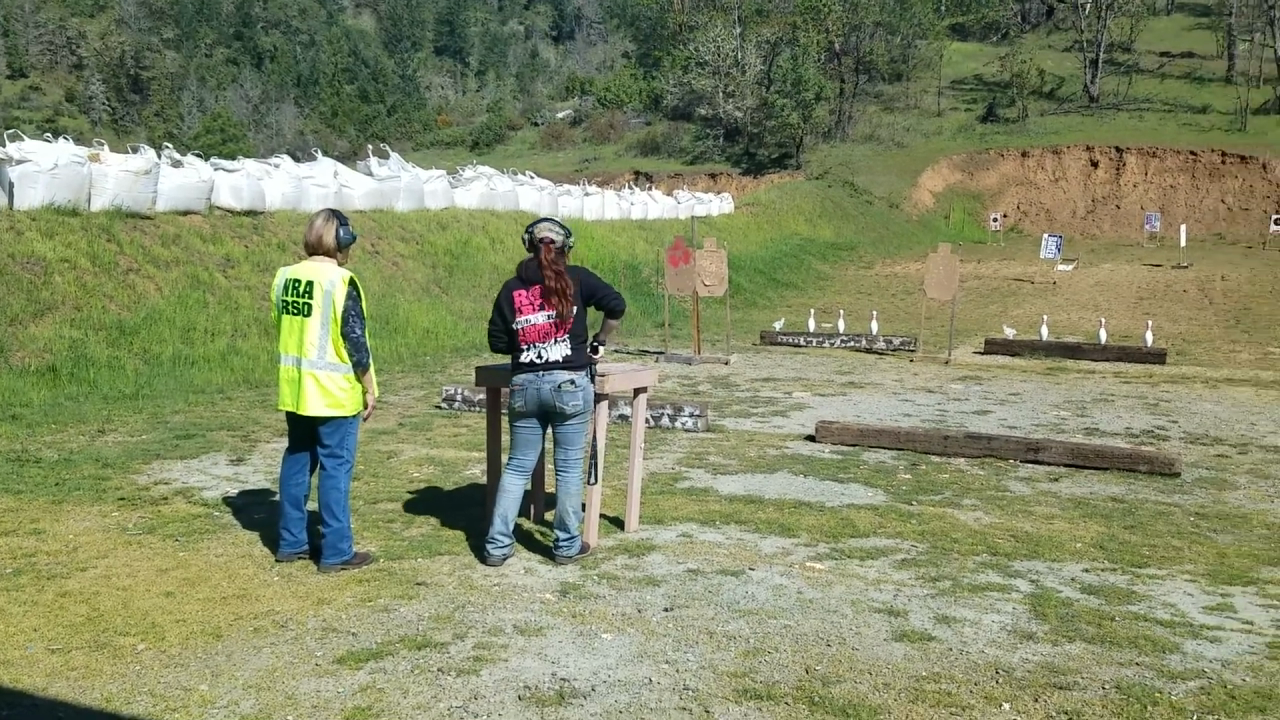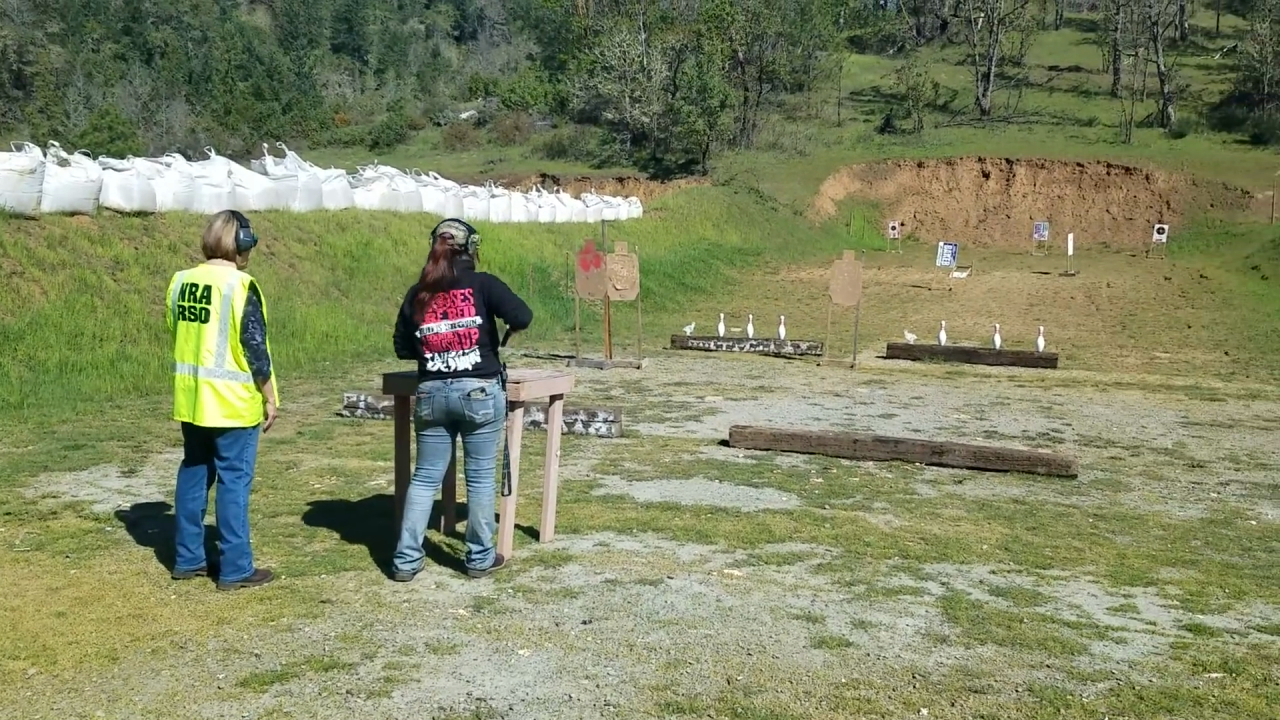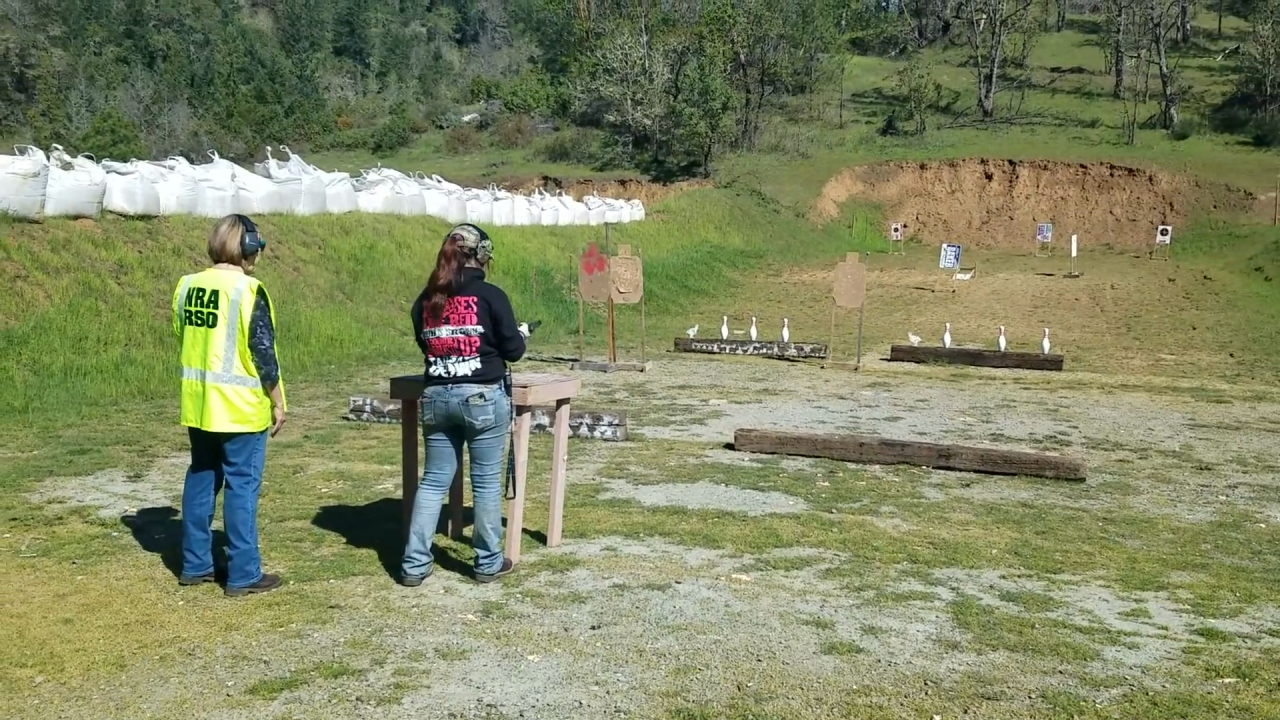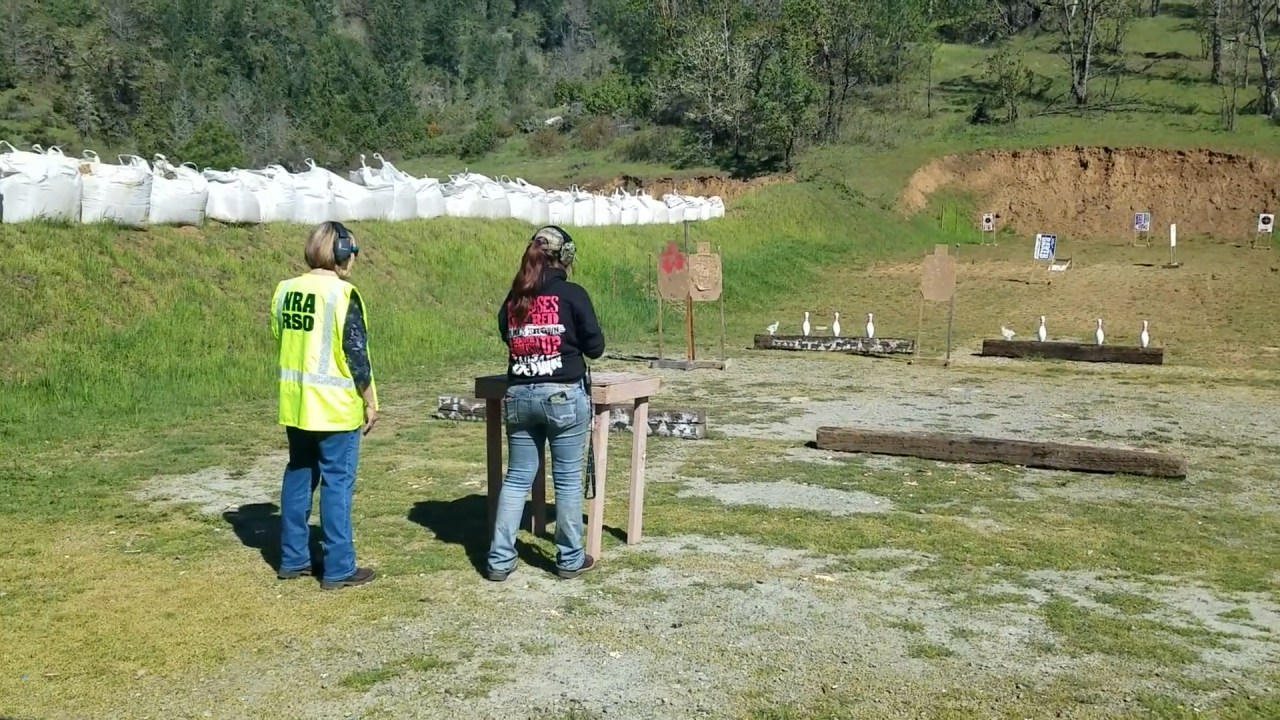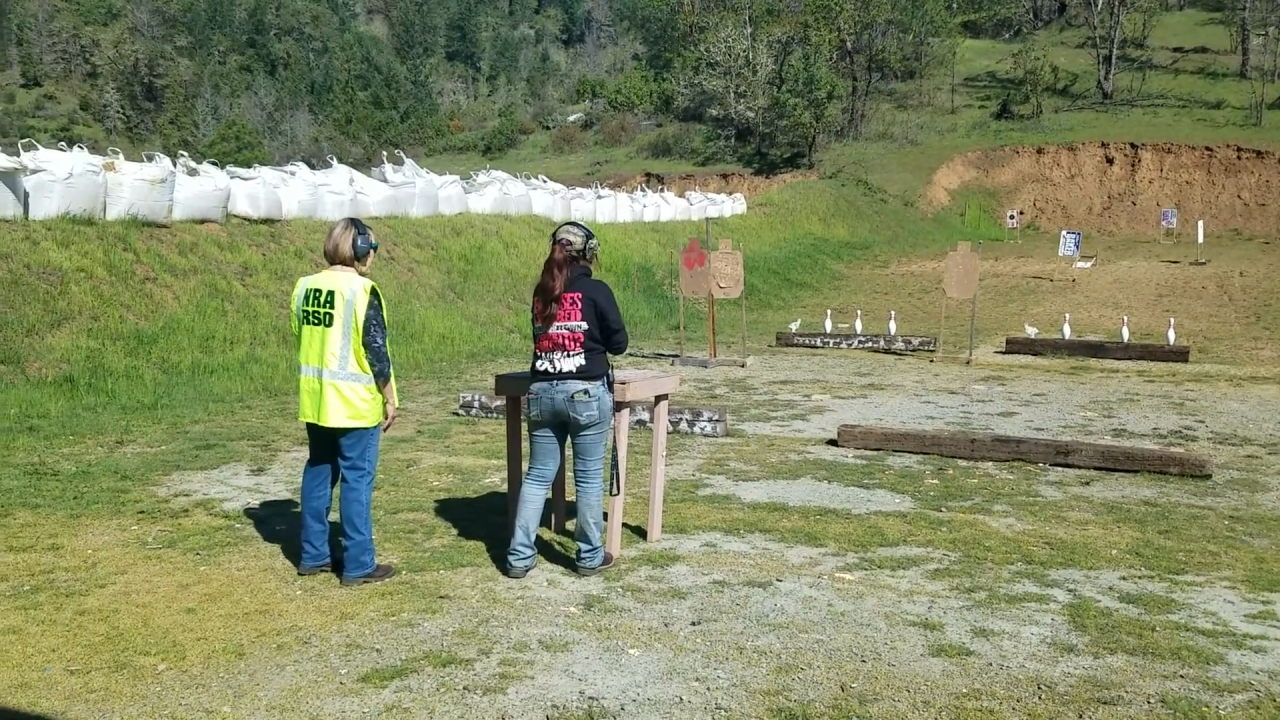
dt=0.4s
person 1, frame 1
left shoulder: (284, 277)
right shoulder: (341, 281)
left elbow: (282, 329)
right elbow: (355, 341)
right wrist: (369, 388)
left hip: (295, 389)
right hip: (334, 392)
left knee: (297, 462)
right knee: (335, 468)
left ankle: (291, 542)
right ankle: (336, 552)
person 1, frame 2
left shoulder: (180, 281)
right shoulder: (241, 286)
left elbow: (178, 337)
right elbow: (255, 349)
right wrist: (269, 398)
left hip: (192, 400)
right hip: (233, 402)
left knee: (193, 474)
right knee: (234, 481)
left ankle: (188, 559)
right ankle: (235, 569)
person 1, frame 3
left shoulder: (187, 286)
right shoulder: (248, 290)
left elbow: (183, 340)
right elbow: (264, 353)
right wrist: (277, 403)
left hip: (198, 404)
right hip: (240, 407)
left knee: (201, 480)
right knee: (242, 487)
left ankle: (195, 564)
right ankle: (243, 574)
person 1, frame 4
left shoulder: (285, 291)
right shoulder: (342, 294)
left elbow: (283, 343)
right elbow: (356, 356)
right wrist: (369, 402)
left hip: (296, 404)
right hip: (335, 407)
left knee: (298, 477)
right knee: (337, 483)
left ankle: (293, 559)
right ankle: (339, 568)
person 1, frame 5
left shoulder: (305, 287)
right shoulder: (362, 290)
left elbow: (301, 339)
right elbow: (376, 352)
right wrist: (389, 399)
left hip: (316, 401)
right hip: (355, 404)
left knee: (318, 473)
right knee: (356, 480)
left ankle: (313, 555)
right ankle: (358, 565)
person 2, frame 1
left shoulder: (511, 288)
right shoulder: (576, 278)
left elbow: (497, 342)
right elbow: (616, 304)
right wrist: (599, 341)
left hip: (524, 385)
right hip: (570, 383)
left knee: (517, 466)
right knee: (569, 467)
left ankle: (497, 545)
right ankle: (567, 545)
person 2, frame 2
left shoulder: (417, 294)
right shoulder: (481, 284)
left elbow: (403, 347)
right elbow: (522, 315)
right wrist: (508, 332)
left hip: (432, 393)
right hip: (480, 391)
left knee: (425, 477)
right knee: (480, 477)
left ankle: (406, 560)
right ankle: (480, 558)
person 2, frame 3
left shoulder: (426, 299)
right shoulder: (490, 295)
right elbow: (513, 350)
right wrist: (521, 334)
left hip: (437, 397)
right hip: (483, 397)
left knee: (433, 480)
right knee: (486, 482)
left ankle: (414, 564)
right ankle: (488, 562)
person 2, frame 4
left shoulder: (513, 299)
right shoulder: (572, 294)
right elbow: (594, 347)
left hip: (519, 396)
right hip: (564, 395)
left knee: (517, 477)
right knee: (567, 479)
left ankle: (499, 559)
right ankle: (570, 558)
person 2, frame 5
left shoulder: (541, 293)
right shoulder: (596, 290)
right elbow: (619, 343)
left hip: (542, 392)
right hip: (587, 392)
left knee: (538, 475)
right knee: (589, 477)
left ankle: (519, 556)
right ankle: (590, 556)
